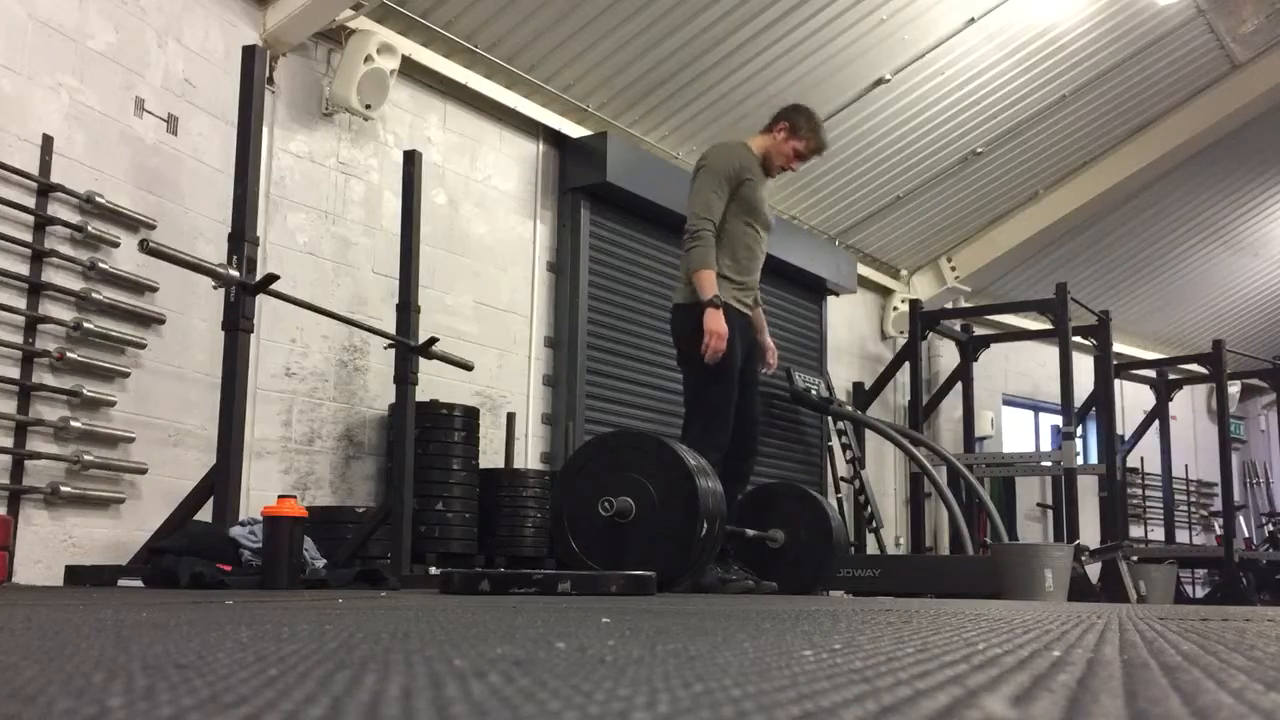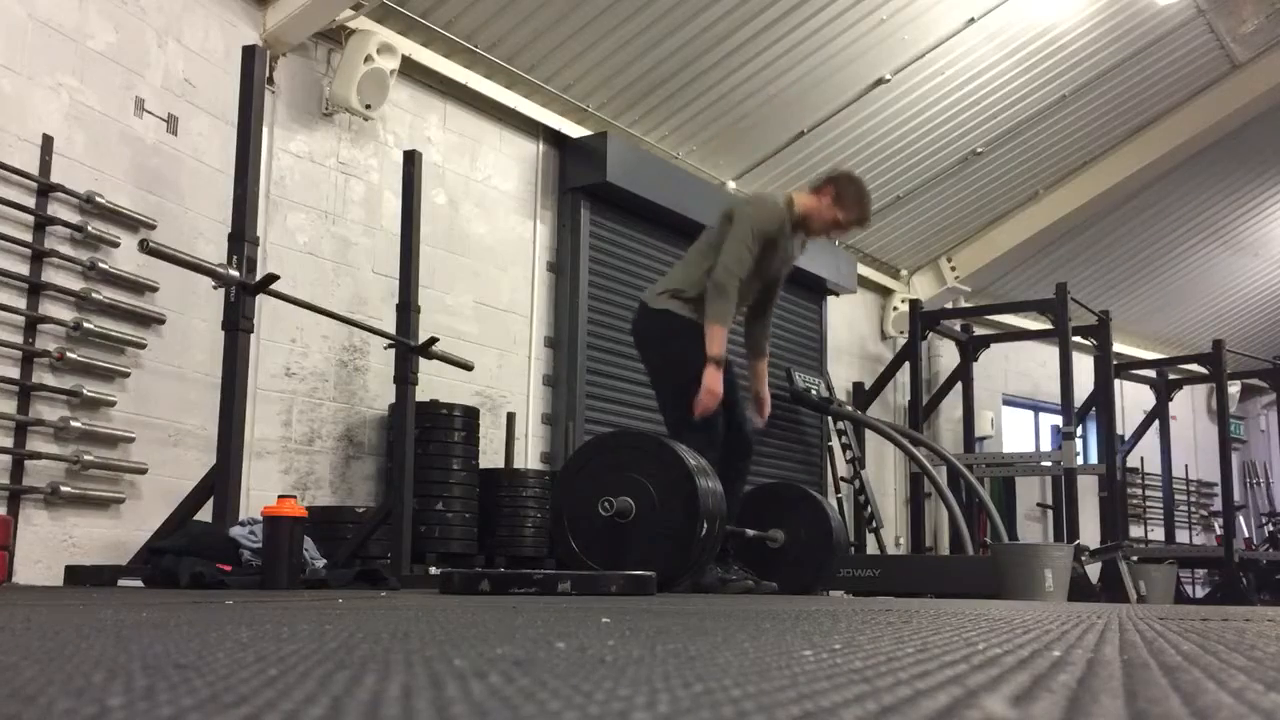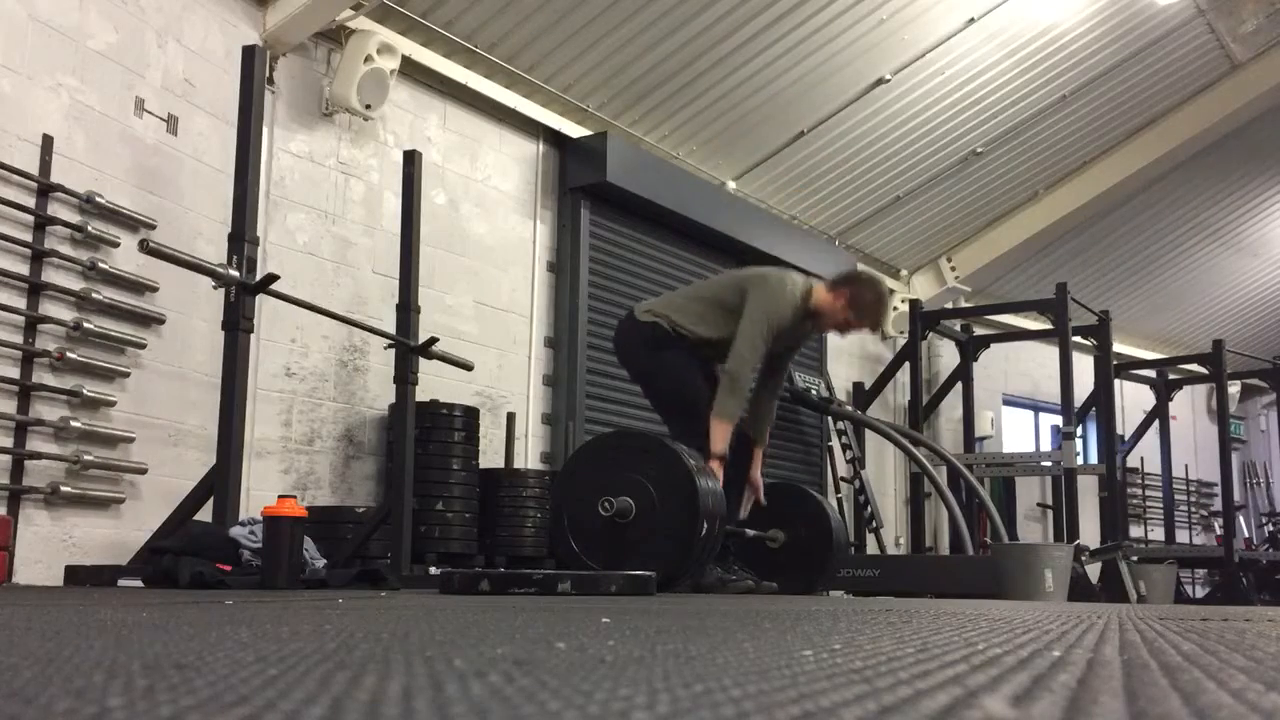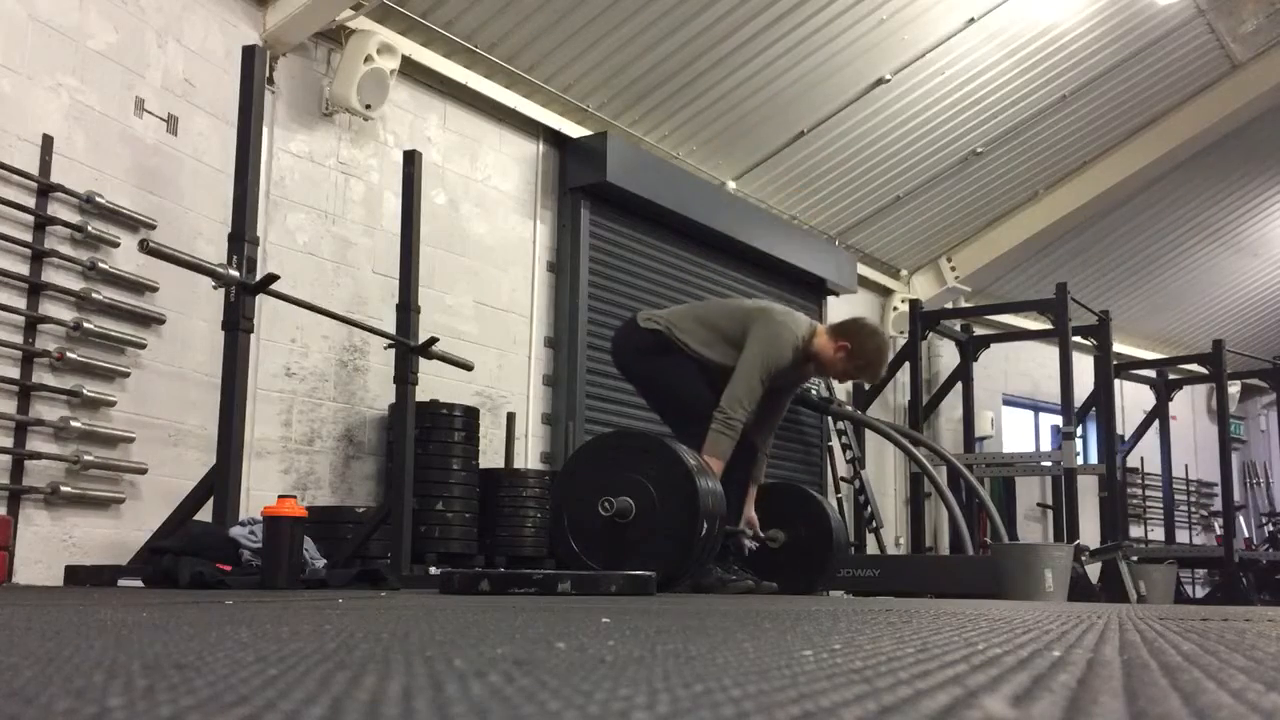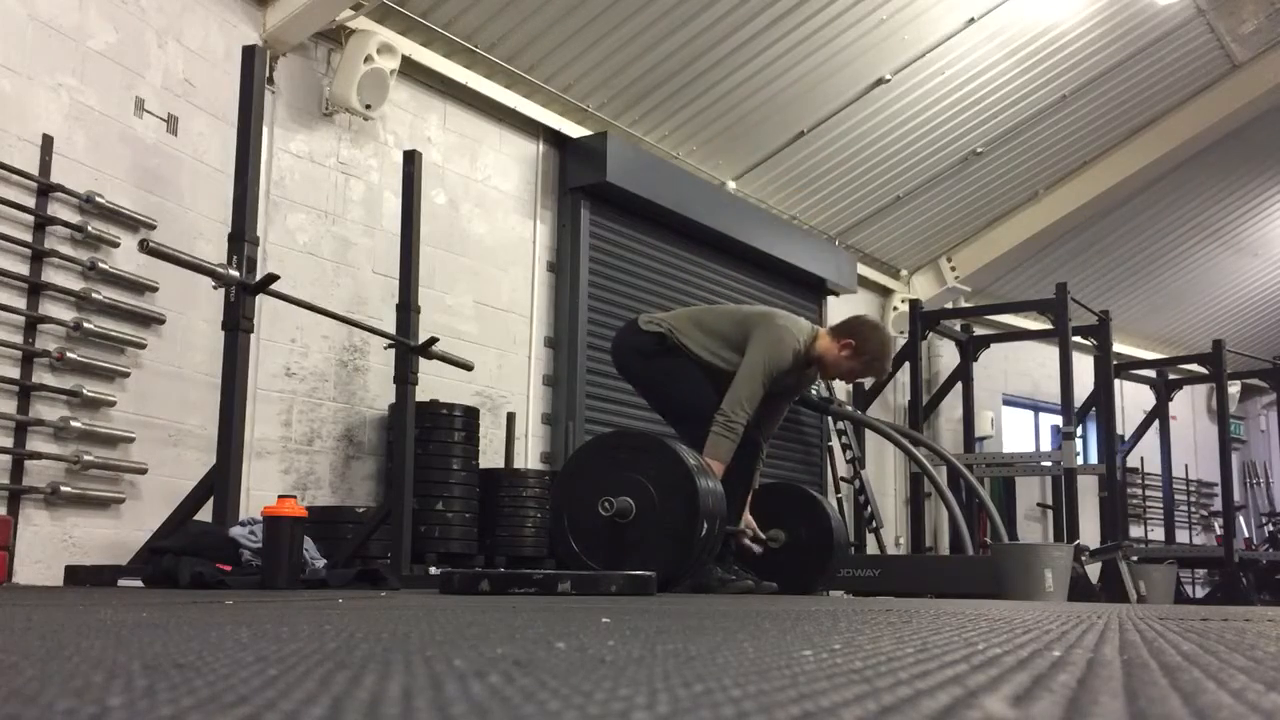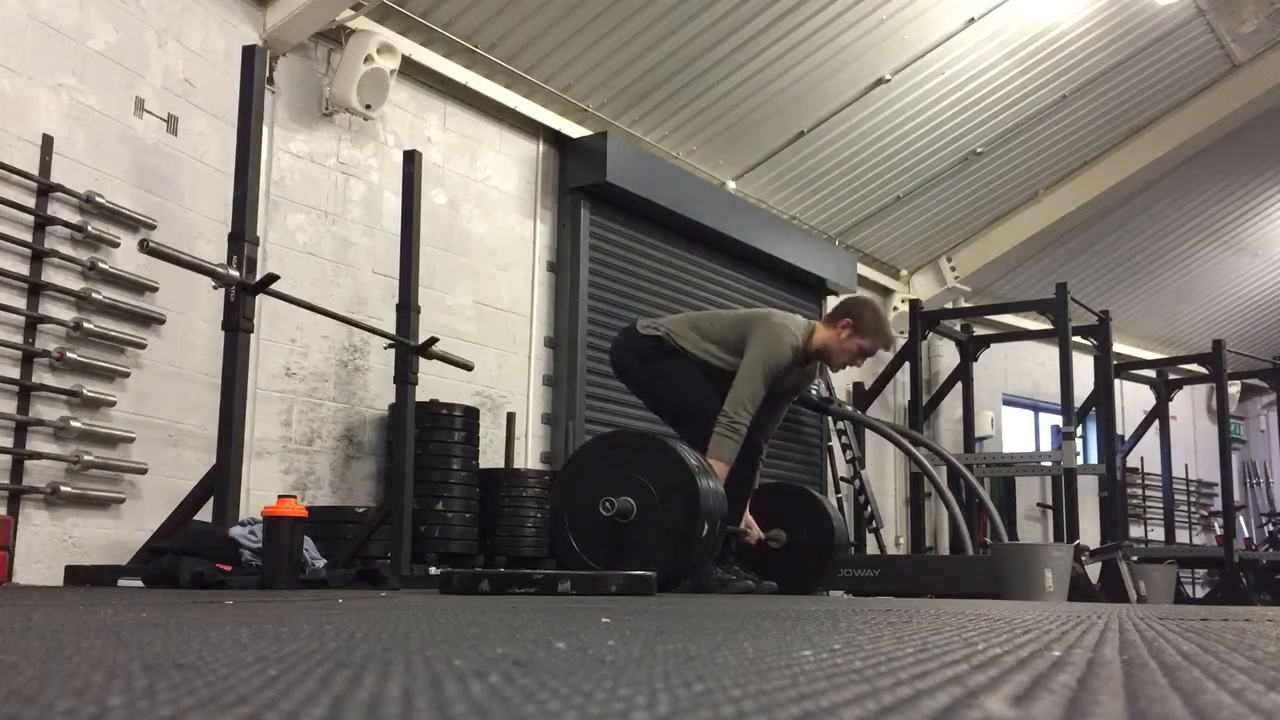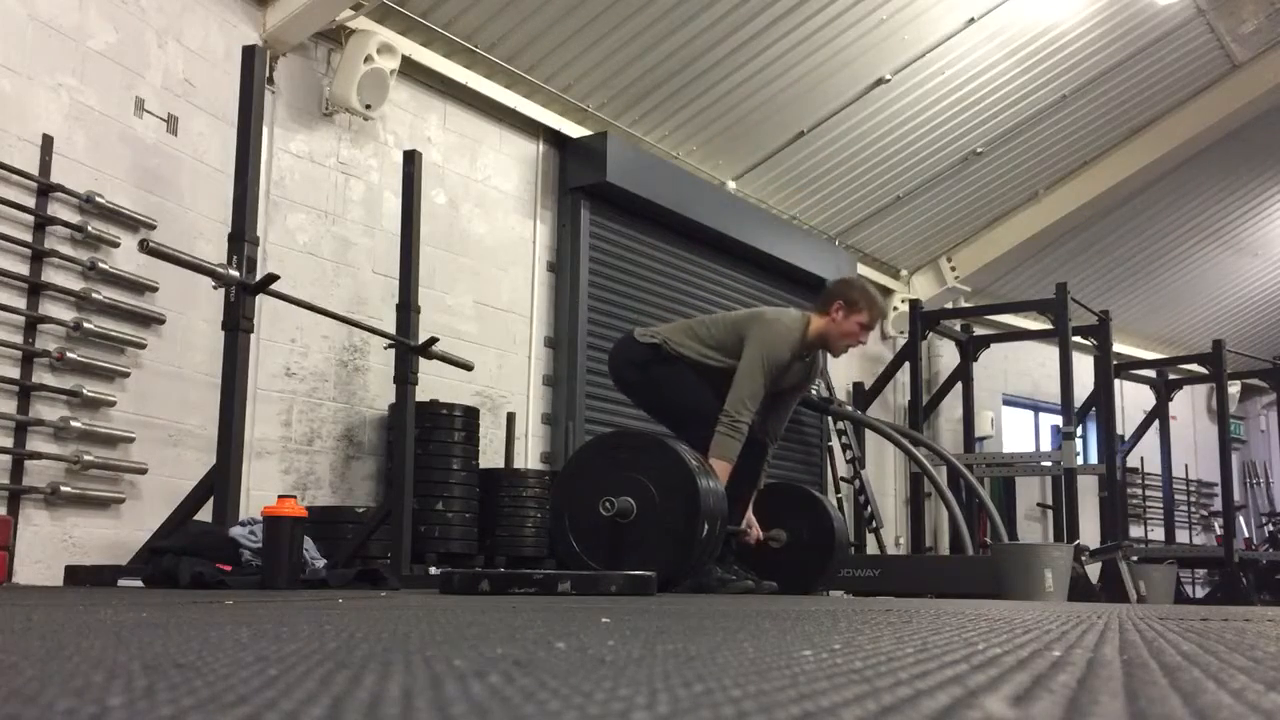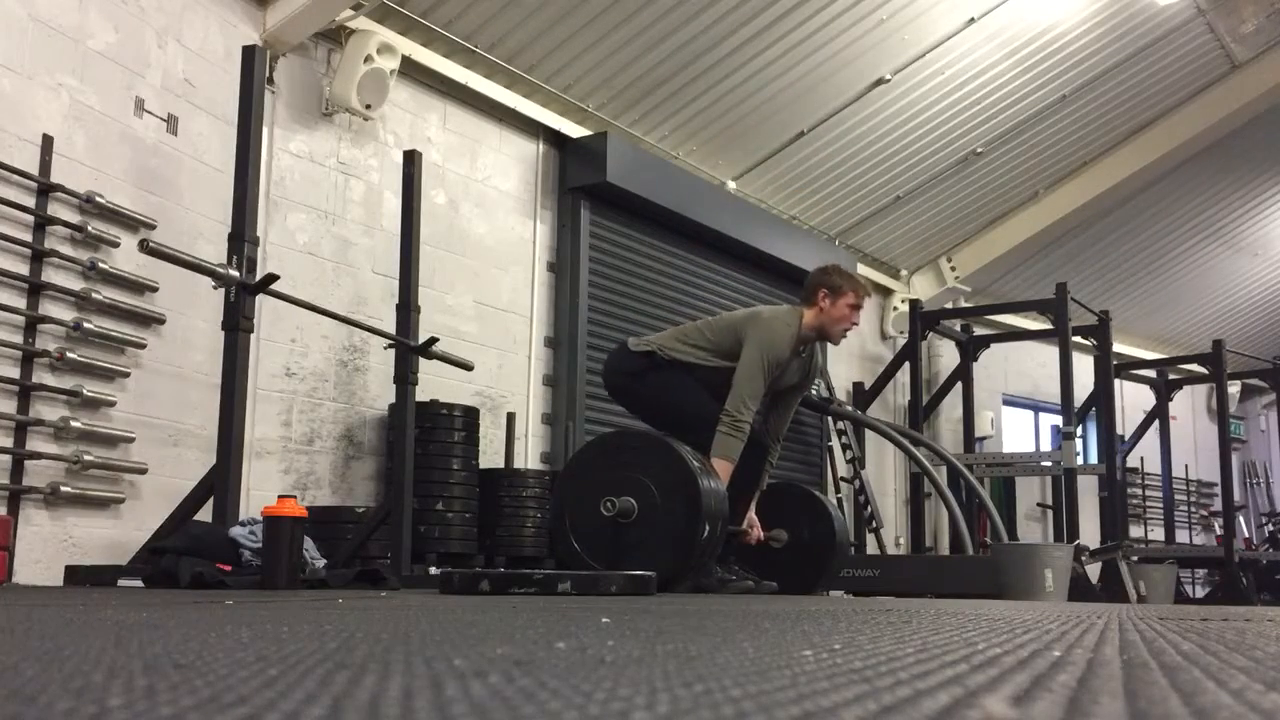
dt=0.2s
person 1, frame 1
left shoulder: (762, 182)
right shoulder: (727, 159)
right elbow: (700, 234)
left wrist: (762, 333)
right wrist: (714, 308)
left hip: (733, 322)
right hip: (706, 316)
left knee: (742, 445)
right knee: (708, 440)
left ankle: (716, 554)
person 1, frame 2
left shoulder: (795, 240)
right shoulder: (762, 212)
left elbow: (758, 316)
right elbow: (723, 285)
left wrist: (761, 383)
right wrist: (715, 363)
left hip: (693, 329)
right hip: (667, 321)
left knee: (736, 443)
right knee: (701, 438)
left ankle: (714, 555)
person 1, frame 3
left shoulder: (803, 321)
right shoulder: (779, 298)
left elbow: (766, 392)
right elbow: (737, 378)
left wrist: (755, 465)
right wrist: (715, 457)
left hip: (684, 346)
right hip: (649, 336)
left knee: (735, 443)
right knee: (703, 439)
left ankle: (717, 559)
person 1, frame 4
left shoulder: (801, 362)
right shoulder: (781, 337)
left elbow: (760, 432)
right elbow: (730, 415)
left wrist: (746, 504)
left hip: (679, 353)
right hip: (645, 342)
left knee: (739, 444)
right knee: (710, 435)
left ankle: (720, 558)
person 1, frame 5
left shoulder: (805, 368)
right shoulder: (782, 340)
left elbow: (758, 435)
right elbow: (730, 418)
left wrist: (740, 509)
left hip: (679, 355)
right hip: (645, 344)
left knee: (745, 443)
right knee: (714, 436)
left ankle: (718, 559)
right ankle: (696, 565)
person 1, frame 6
left shoulder: (807, 368)
right shoulder: (781, 338)
left elbow: (759, 433)
right elbow: (733, 419)
left wrist: (740, 509)
left hip: (676, 357)
right hip: (645, 349)
left knee: (747, 444)
right knee: (715, 435)
left ankle: (718, 559)
person 1, frame 7
left shoulder: (811, 363)
right shoulder: (777, 333)
left elbow: (768, 435)
right elbow: (735, 418)
left wrist: (744, 508)
left hip: (679, 367)
right hip: (643, 357)
left knee: (752, 444)
right knee: (717, 436)
left ankle: (718, 559)
person 1, frame 8
left shoulder: (809, 361)
right shoulder: (772, 330)
left elbow: (770, 437)
right elbow: (736, 418)
left wrist: (746, 509)
left hip: (676, 376)
right hip: (638, 366)
left knee: (753, 446)
right knee: (718, 438)
left ankle: (717, 560)
right ankle: (695, 565)
